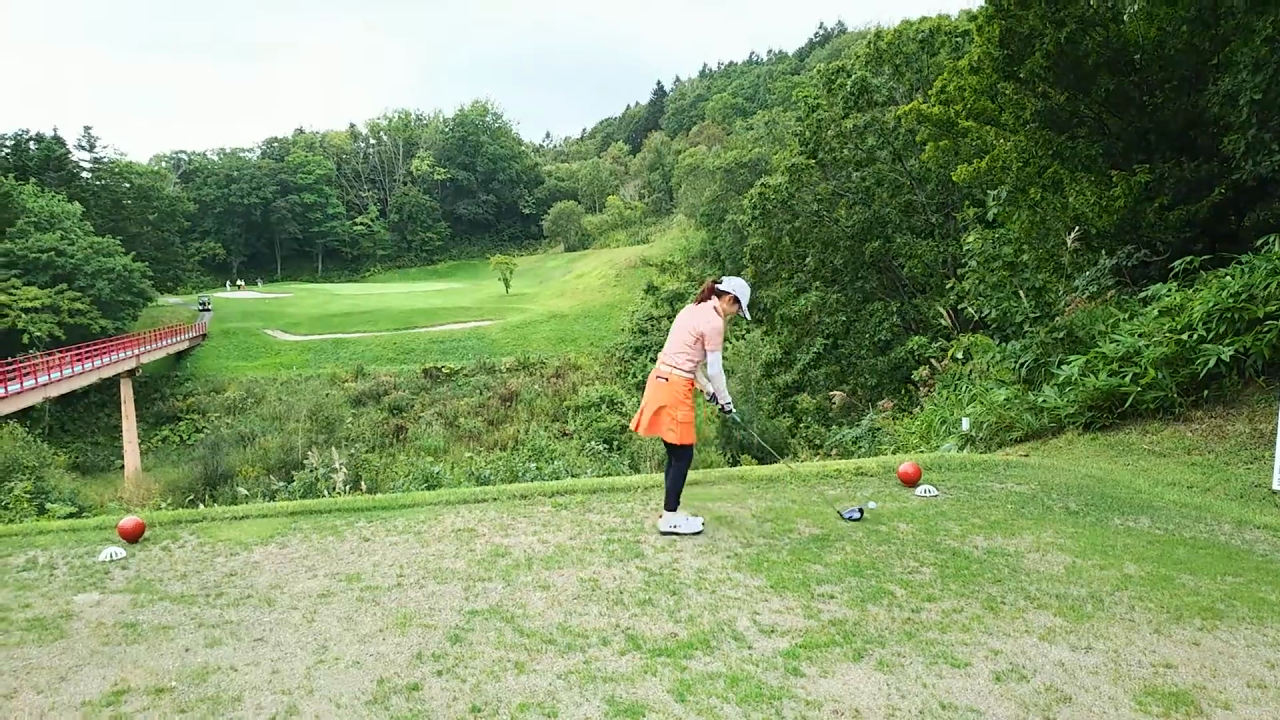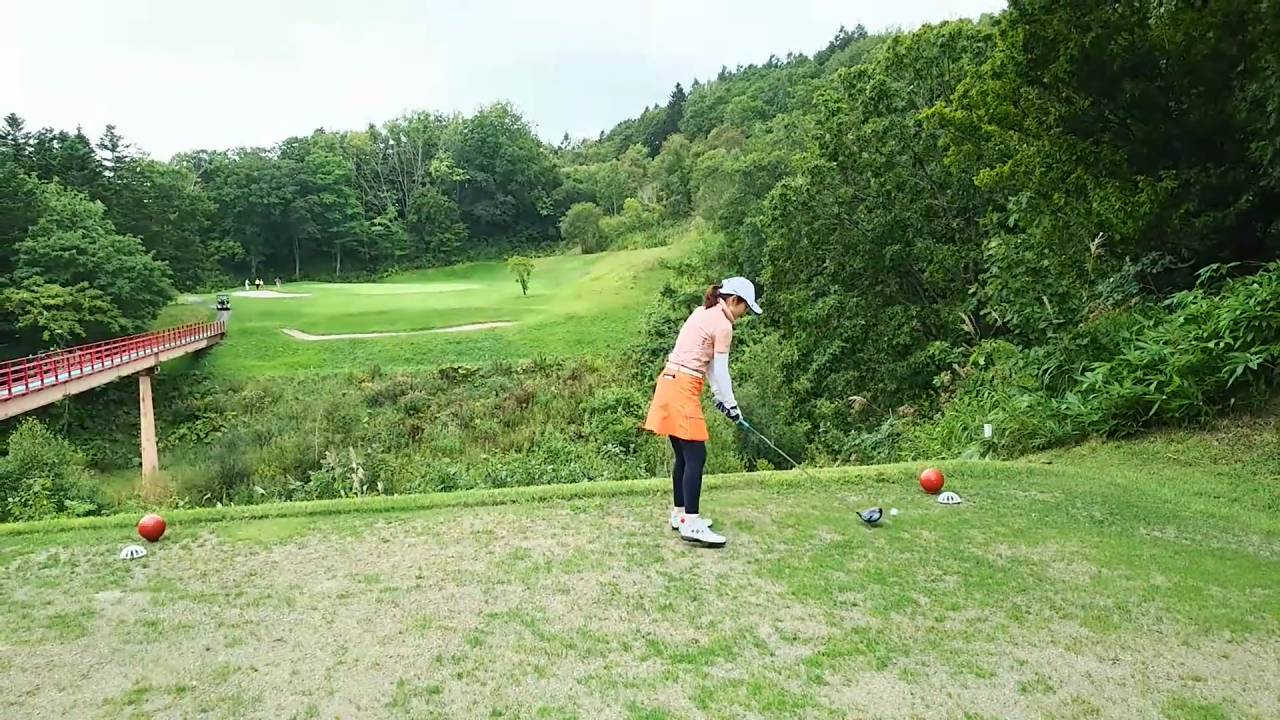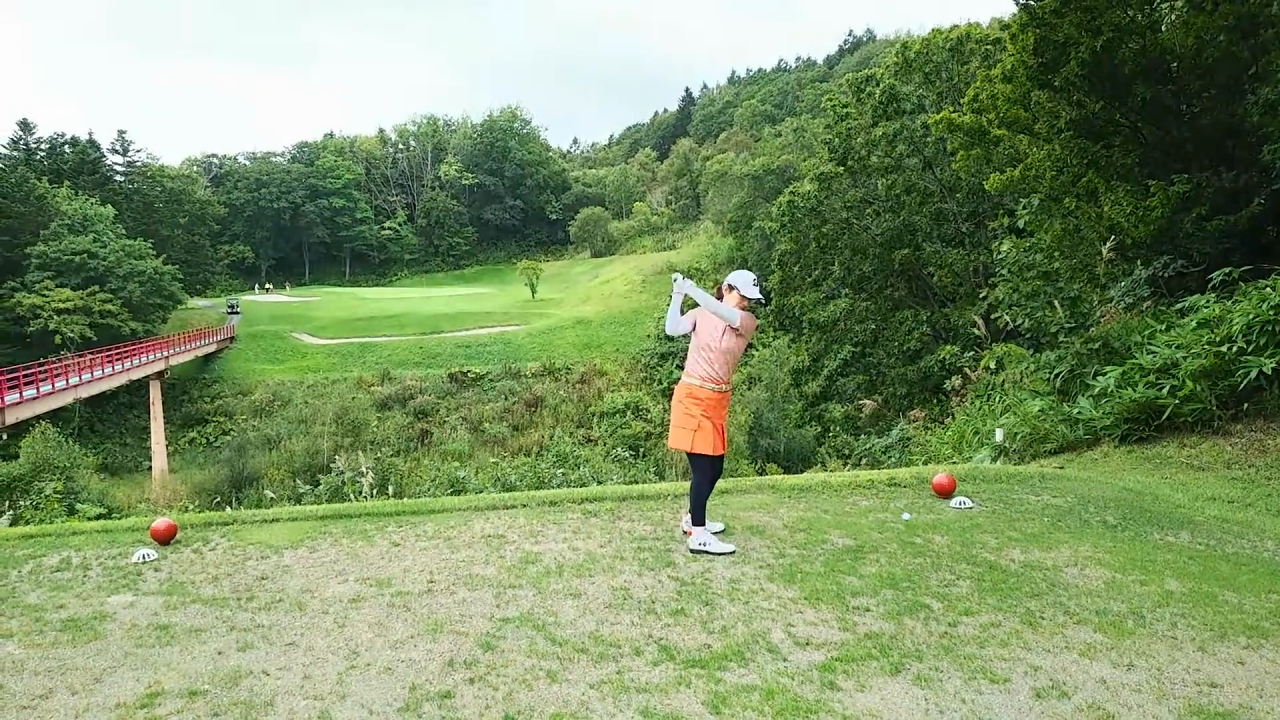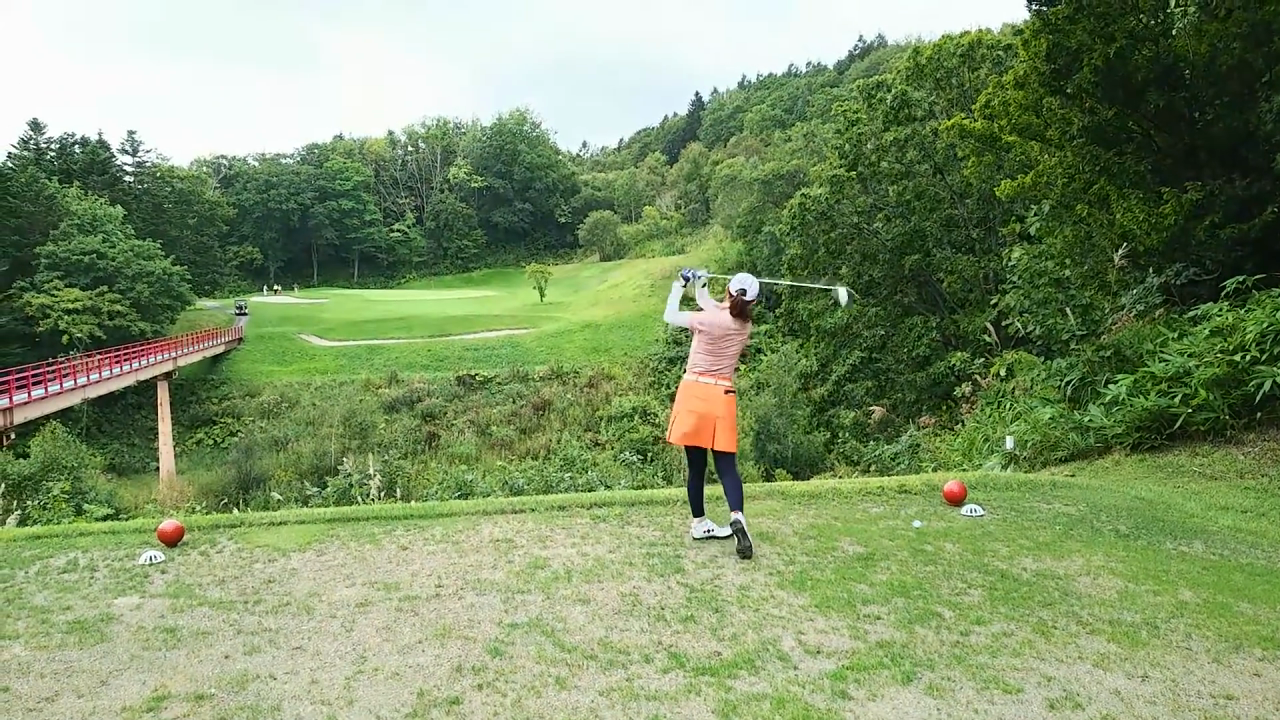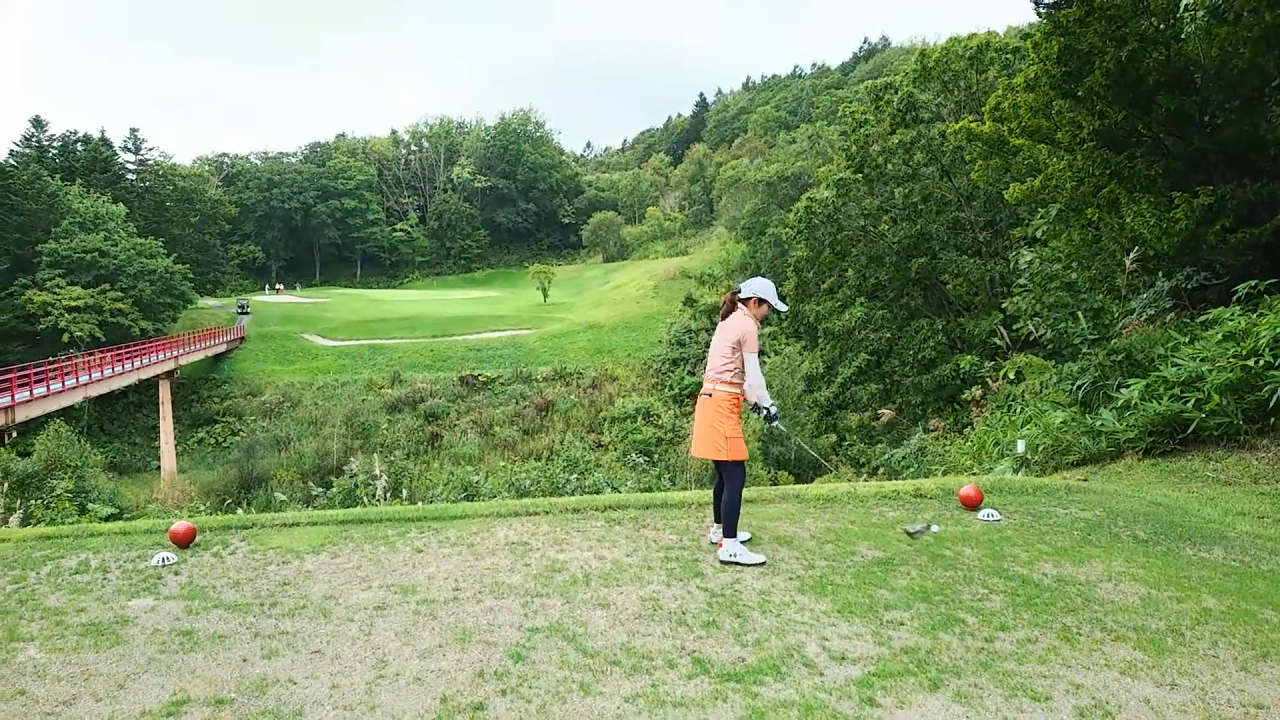
dt=1s
person 1, frame 1
left shoulder: (692, 310)
right shoulder: (713, 321)
right elbow: (714, 369)
left wrist: (707, 389)
right wrist: (725, 400)
left hip: (661, 381)
right hip: (675, 389)
left knee: (675, 454)
right knee: (683, 457)
left ankle: (672, 512)
right ankle: (669, 518)
person 1, frame 2
left shoulder: (704, 313)
right shoulder: (722, 324)
right elbow: (721, 370)
left wrist: (718, 395)
right wrist: (731, 403)
left hip: (672, 383)
right hip: (682, 388)
left knee: (684, 455)
right knee: (695, 457)
left ankle: (680, 513)
right ankle: (691, 523)
person 1, frame 3
left shoulder: (747, 322)
right shoulder: (700, 314)
left elbow: (722, 313)
right elbow: (672, 329)
left wrist: (691, 289)
right wrist: (678, 295)
left hip: (718, 400)
right hip: (692, 396)
left knee: (714, 467)
right knee: (703, 468)
left ankle: (693, 519)
right ankle: (698, 536)
person 1, frame 4
left shoulder: (710, 319)
right shoulder: (745, 327)
left elbow: (670, 317)
left wrist: (680, 285)
right wrist: (699, 284)
left hip: (692, 393)
right hip: (721, 398)
left knee: (696, 465)
right knee: (726, 467)
left ankle: (699, 524)
right ankle: (737, 516)
person 1, frame 5
left shoulder: (727, 323)
right shoulder: (747, 326)
right elbow: (752, 372)
left wrist: (753, 399)
right wrist: (767, 403)
left hip: (713, 400)
right hip: (722, 404)
left knee: (725, 473)
right knee: (735, 477)
left ankle: (719, 529)
right ankle: (728, 546)
